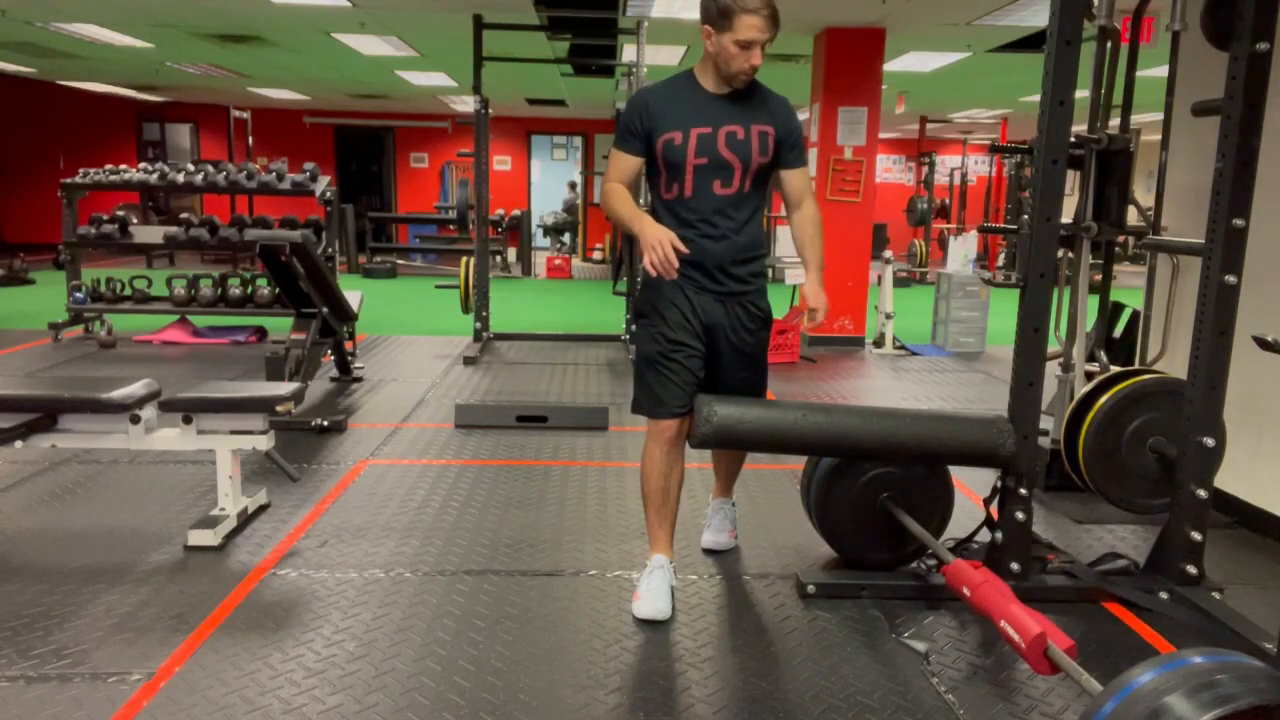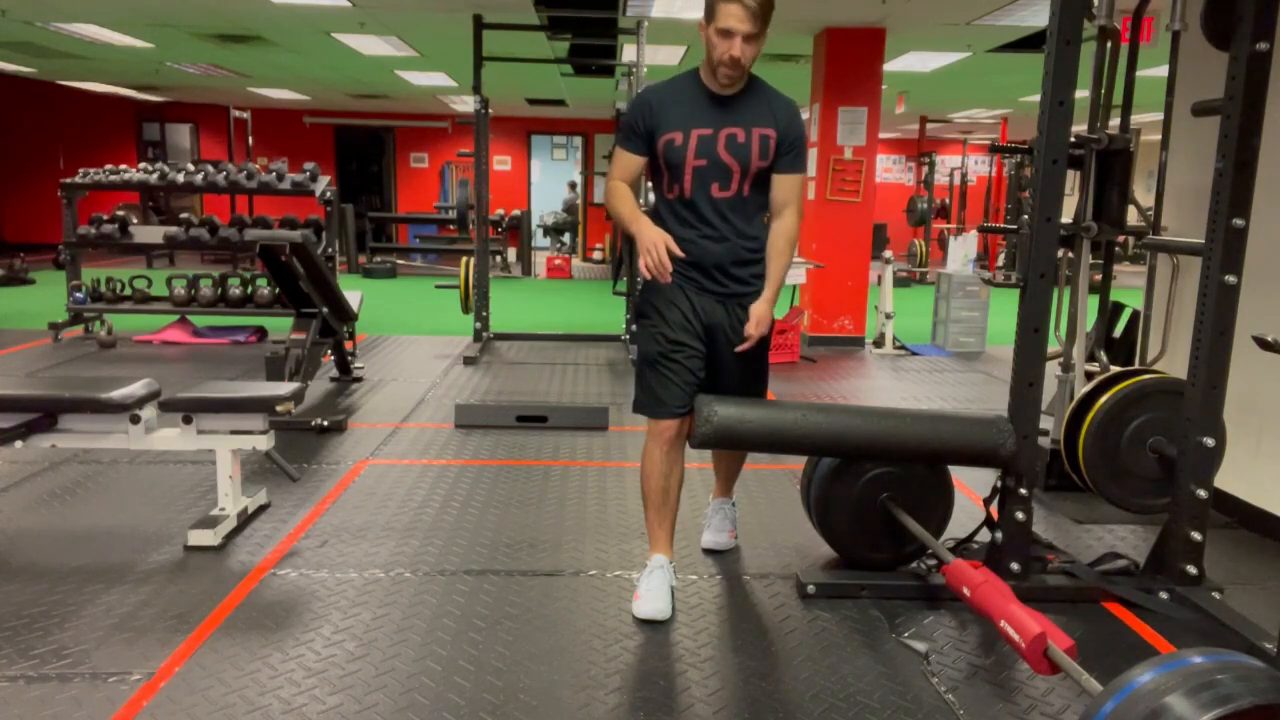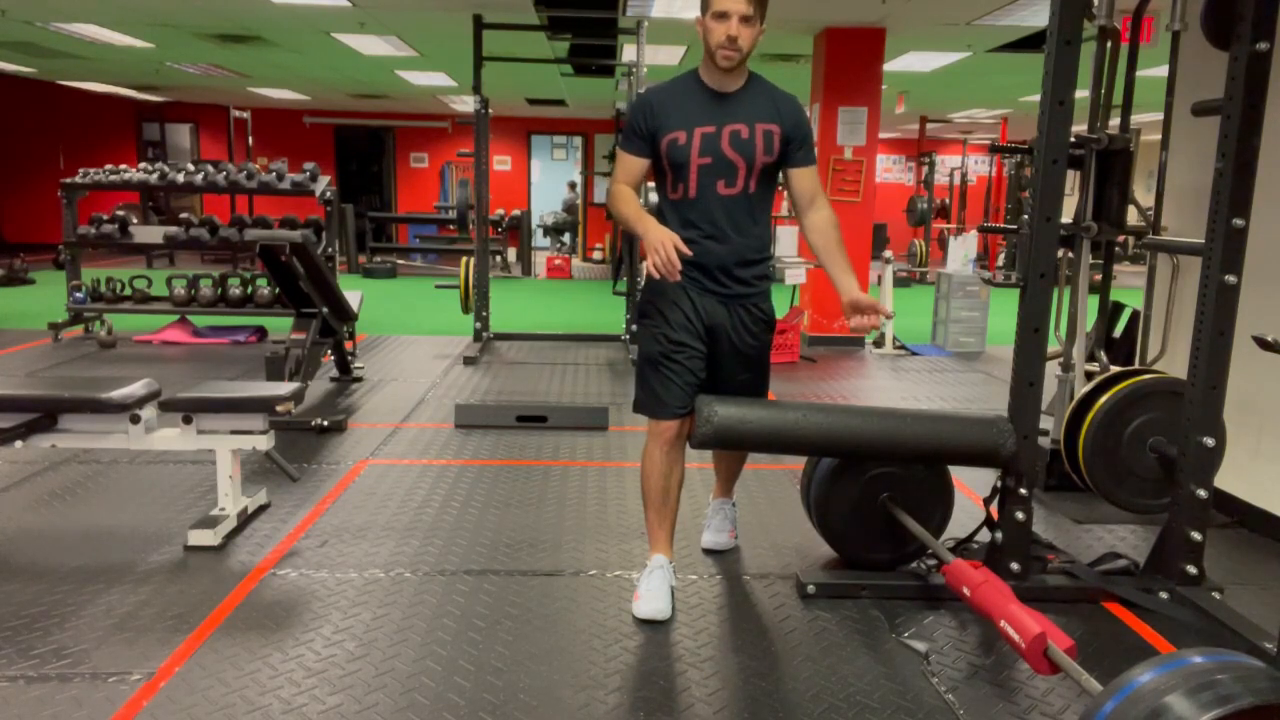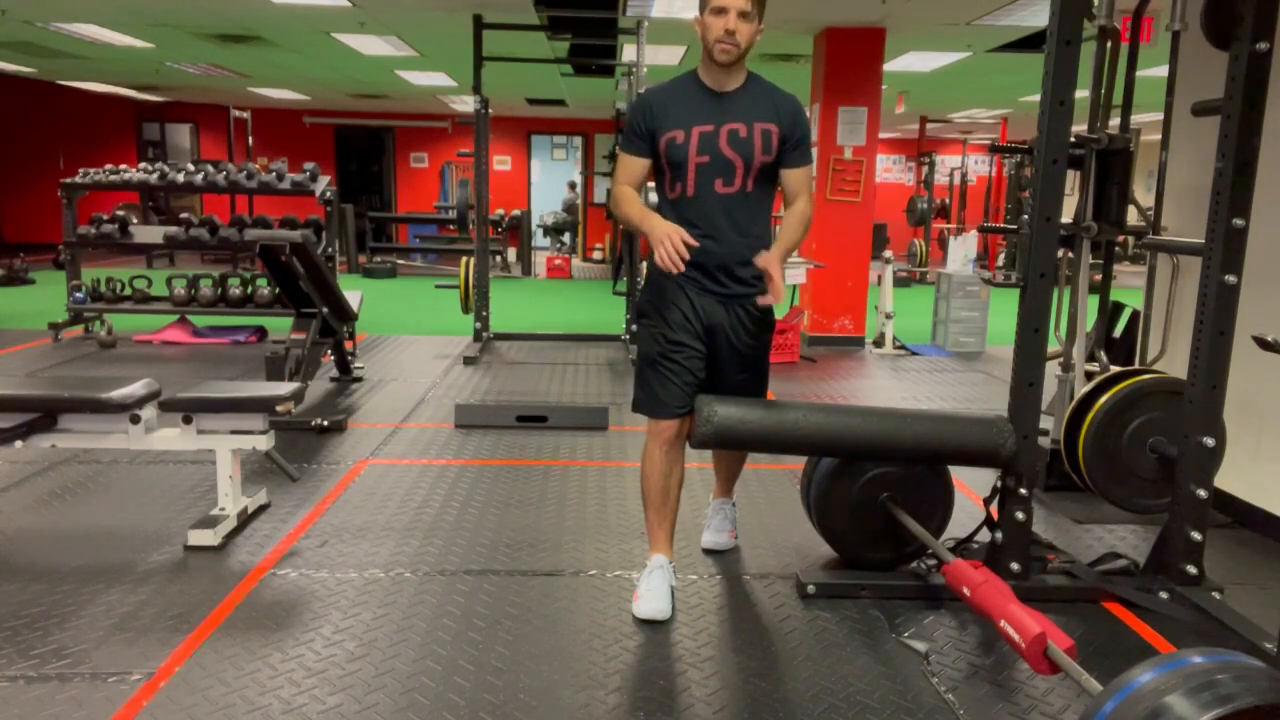
dt=0.5s
person 1, frame 1
left shoulder: (776, 114)
right shoulder: (652, 104)
left elbow: (802, 202)
right elbow: (613, 187)
left wrist: (813, 278)
right wrist: (643, 225)
left hip: (743, 292)
right hip: (673, 289)
right knee: (666, 426)
left ankle: (722, 503)
right ankle: (658, 561)
person 1, frame 2
left shoulder: (781, 115)
right shoulder: (655, 103)
left elbow: (785, 213)
right elbow: (617, 183)
left wrist: (768, 298)
right wrist: (642, 226)
left hip: (743, 293)
right hip: (674, 288)
right knee: (667, 426)
left ankle: (722, 502)
right ankle: (658, 561)
person 1, frame 3
left shoulder: (783, 111)
right shoulder: (656, 105)
left elbow: (812, 205)
right elbow: (620, 188)
left wrist: (847, 286)
right wrist: (648, 227)
left hip: (747, 293)
right hip: (678, 290)
right knee: (668, 426)
left ankle: (723, 502)
right ankle: (659, 561)
person 1, frame 4
left shoulder: (782, 110)
right shoulder: (656, 104)
left elbow: (802, 202)
right elbow: (622, 190)
left wrist: (778, 255)
right wrist: (652, 224)
left hip: (745, 294)
right hip: (675, 290)
right knee: (667, 425)
left ankle: (722, 502)
right ankle: (659, 561)
